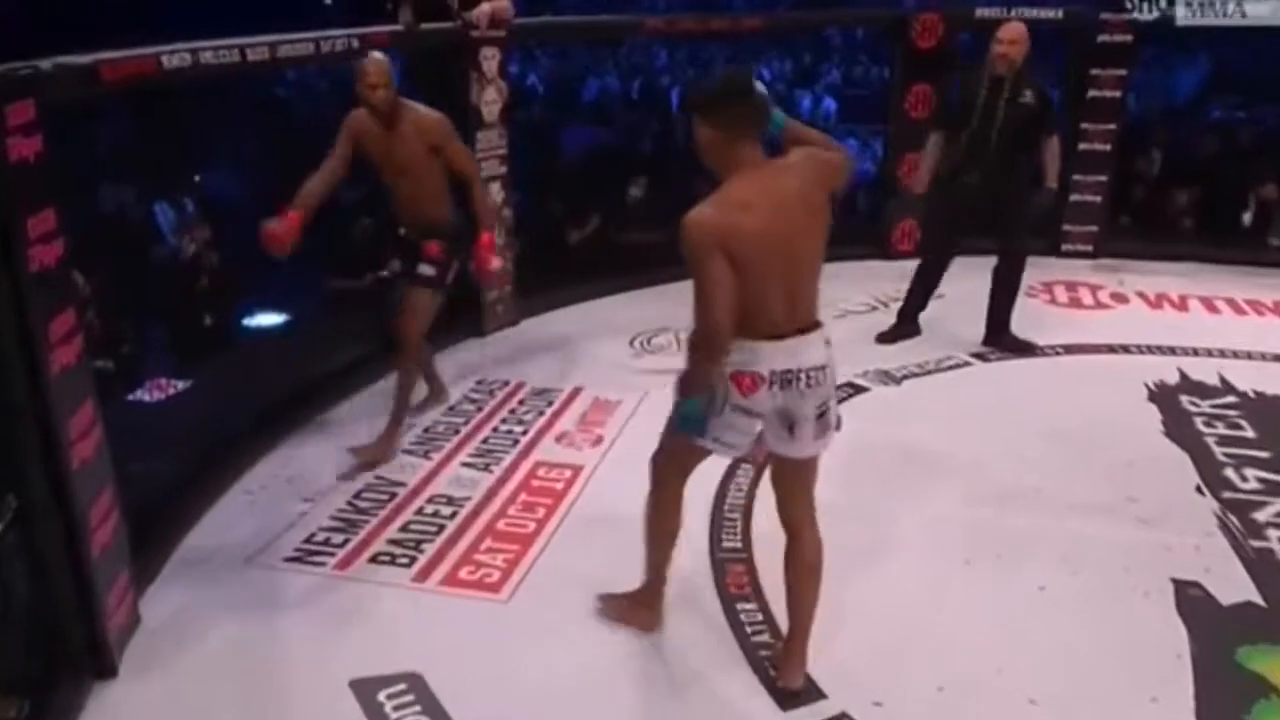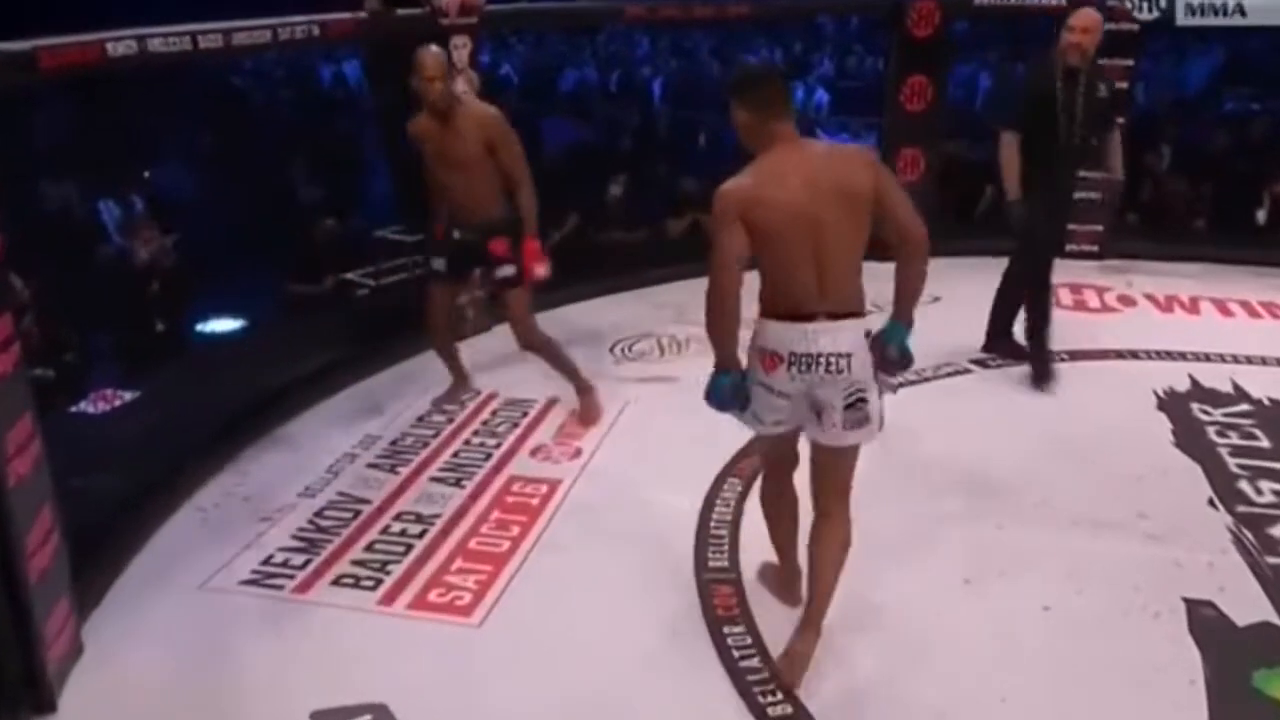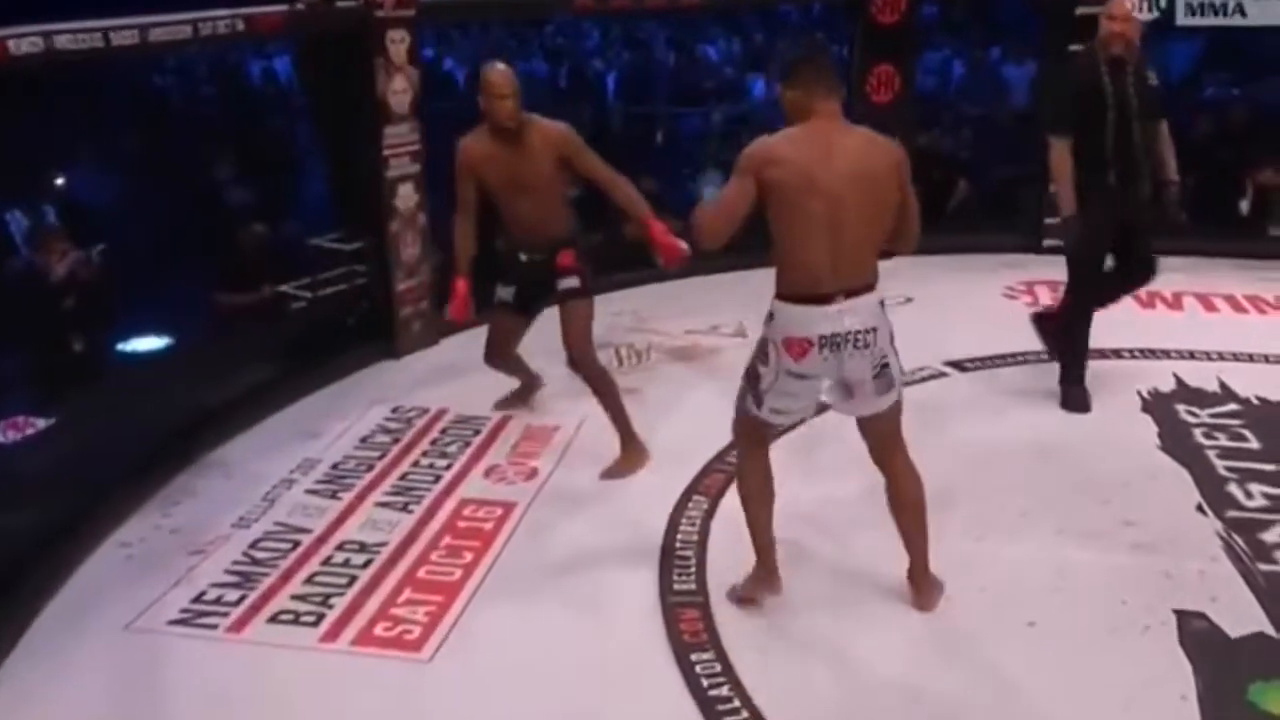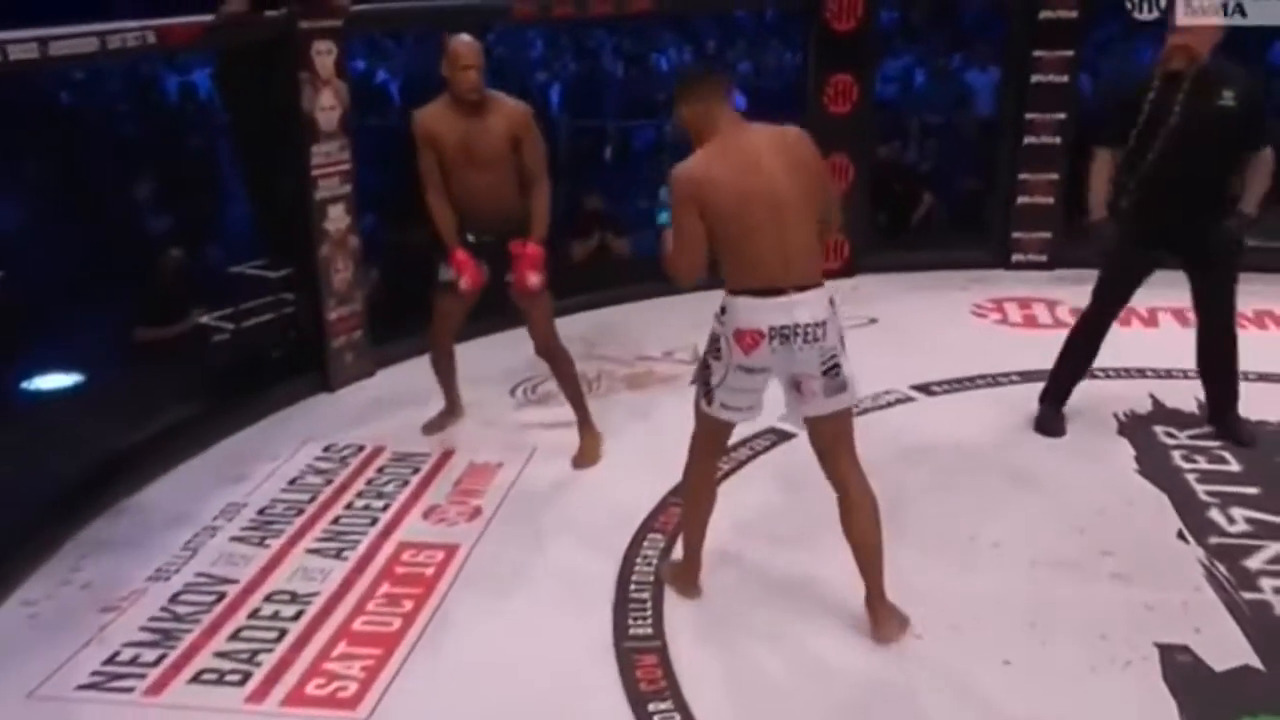
dt=0.4s
person 1, frame 1
left shoulder: (707, 221)
right shoulder: (807, 171)
left elbow: (716, 331)
right elbow: (842, 159)
left wrist: (693, 398)
right wrist: (776, 121)
left hip: (747, 367)
right hip: (810, 358)
left knee: (670, 470)
right knee: (798, 510)
left ankle: (649, 597)
right ankle: (794, 657)
person 1, frame 2
left shoulder: (737, 194)
right shoulder: (858, 162)
left elbow: (724, 297)
right elbow: (915, 244)
left wrist: (725, 368)
right wrist: (899, 327)
left hip: (781, 343)
right hip: (849, 341)
left knee: (777, 468)
right knee: (832, 494)
left ankle: (788, 576)
right ankle: (807, 634)
person 1, frame 3
left shoulder: (766, 155)
right shoulder: (891, 154)
left elbow: (708, 234)
right elbow: (905, 240)
left wrist: (713, 194)
left hip: (796, 324)
right hip: (864, 320)
left knee: (749, 440)
right knee: (892, 454)
left ankle: (765, 571)
right ankle: (921, 577)
person 1, frame 4
left shoulder: (689, 175)
right shoulder: (796, 142)
left elbow: (687, 274)
right elbow: (829, 221)
left wrist: (670, 224)
left hip: (747, 321)
right hip: (814, 312)
left knee: (706, 447)
right knee: (842, 465)
left ankle: (687, 570)
right ankle: (879, 604)
person 2, frame 1
left shoulder: (430, 123)
right shoulder: (358, 124)
left elbow: (473, 177)
right elbow: (326, 174)
left wrist: (486, 236)
right wrist: (292, 218)
left hip: (440, 235)
right hip: (408, 232)
left knee: (410, 335)
right knee: (407, 331)
left ankle: (390, 436)
right ankle: (436, 389)
person 2, frame 2
left shoulder: (487, 120)
right shoulder: (418, 128)
left elbow: (522, 182)
left wrist: (533, 244)
left hip: (499, 234)
right hip: (455, 233)
left knee: (527, 337)
right knee: (436, 319)
left ankle: (584, 388)
right ankle: (461, 381)
person 2, frame 3
left shoulder: (555, 135)
right shoulder: (470, 151)
left elbow: (611, 181)
right elbow: (466, 217)
left wrist: (656, 229)
right wrist: (462, 281)
left hip: (564, 253)
right hip: (518, 256)
left knee: (580, 358)
right knee: (496, 353)
left ankle: (633, 446)
right ankle: (529, 381)
person 2, frame 4
left shoulder: (516, 115)
right shoulder: (427, 122)
left elbow: (538, 184)
right elbow: (436, 192)
left wrist: (534, 251)
right wrist: (459, 253)
left hip: (515, 235)
right hip: (466, 236)
left knee: (546, 343)
right knee: (439, 336)
left ankle: (588, 430)
right ankle: (452, 405)
person 3, frame 1
left shoulder: (1035, 92)
right shoulder: (969, 87)
left elbow: (1049, 141)
right elbow: (940, 136)
left wrist: (1049, 187)
right wrist: (920, 187)
left hip: (1012, 190)
right hip: (963, 184)
left knee: (1013, 258)
right knee: (935, 252)
left ankle: (998, 331)
right ankle: (907, 321)
person 3, frame 2
left shoulder: (1099, 84)
right shoulder: (1037, 79)
left elbow: (1109, 132)
right elbow: (1010, 138)
left wrist: (1116, 177)
right wrist: (1013, 196)
left hip: (1062, 187)
right hip: (1033, 188)
left knee: (1027, 263)
right knee: (1037, 265)
left ankle: (999, 335)
right ankle: (1039, 353)
person 3, frame 3
left shoulder: (1144, 72)
right shoulder: (1079, 74)
left elbow: (1156, 125)
right elbow: (1059, 145)
left wrist: (1170, 178)
right wrist: (1069, 211)
left hip: (1135, 193)
right hip: (1091, 196)
left knee: (1139, 269)
right knee: (1084, 284)
left ankle: (1057, 321)
right ankle: (1072, 377)
person 3, frame 4
left shoulder: (1235, 87)
right shoulder: (1144, 88)
left elbow: (1262, 154)
right elbow: (1108, 153)
left wrist: (1244, 211)
right wrist: (1100, 216)
left hip: (1209, 221)
right hip: (1142, 216)
left knee: (1218, 316)
right knee: (1102, 309)
left ankle: (1223, 410)
right ankle: (1054, 399)
